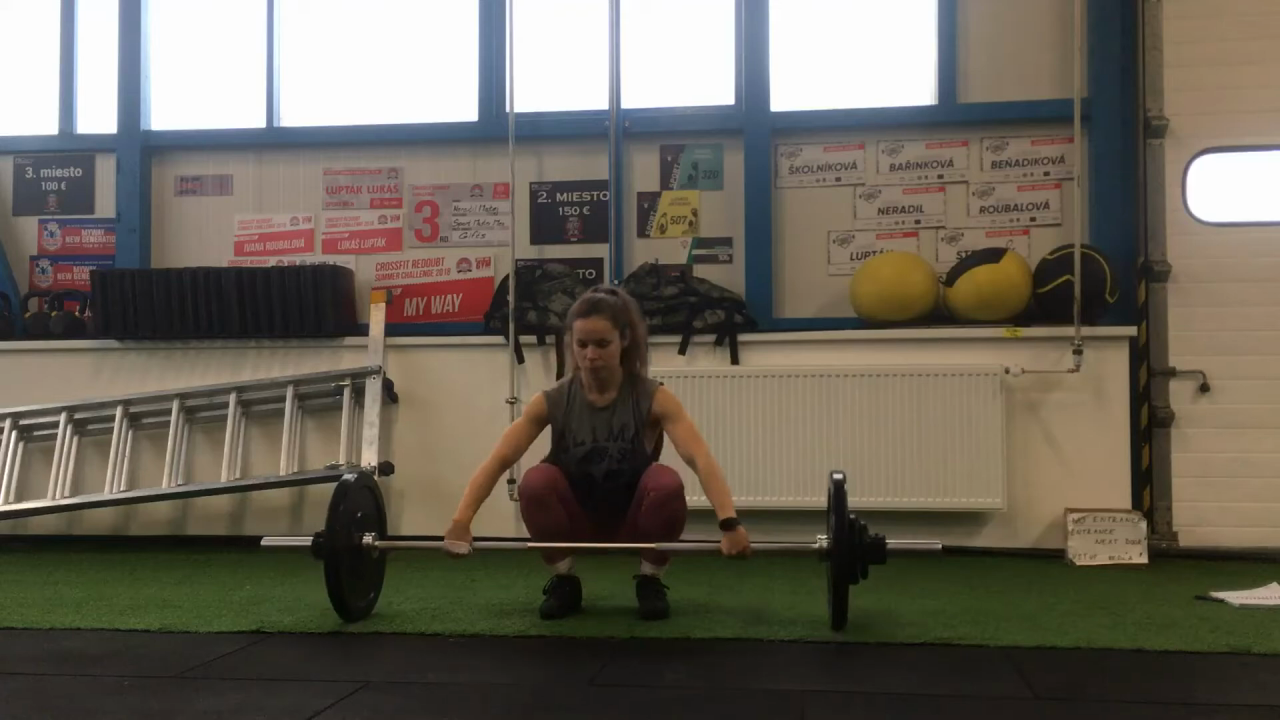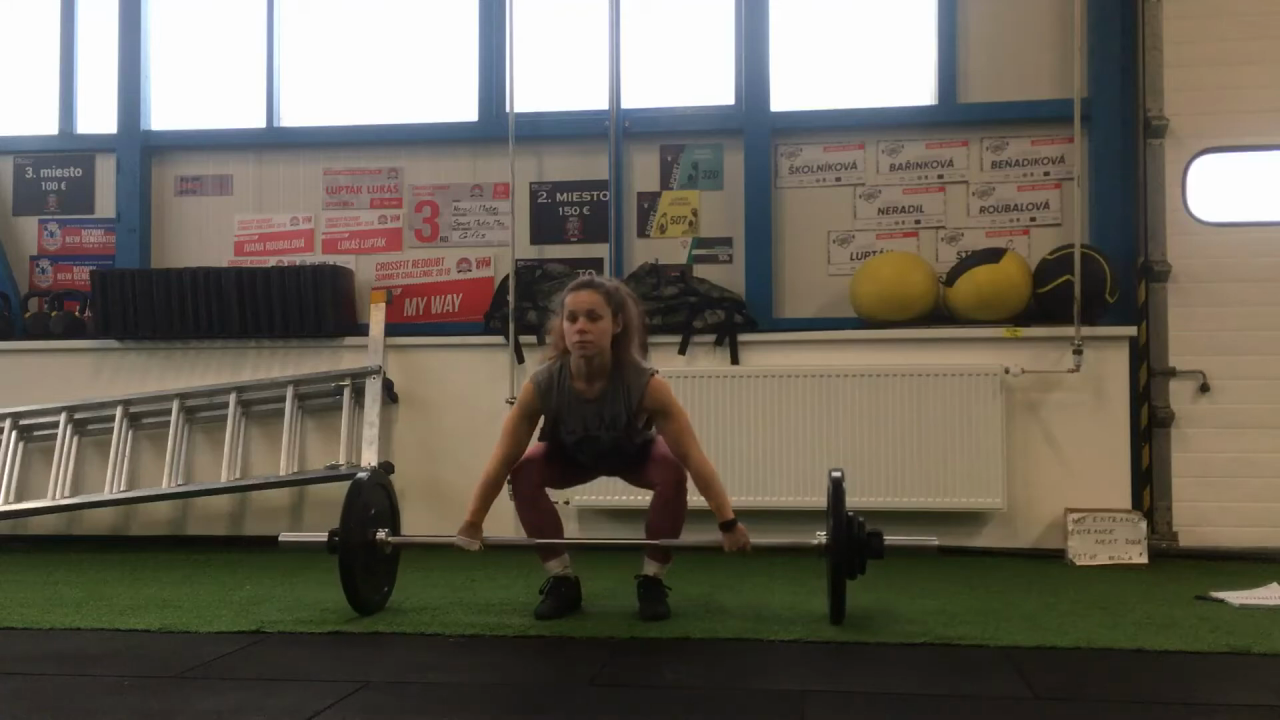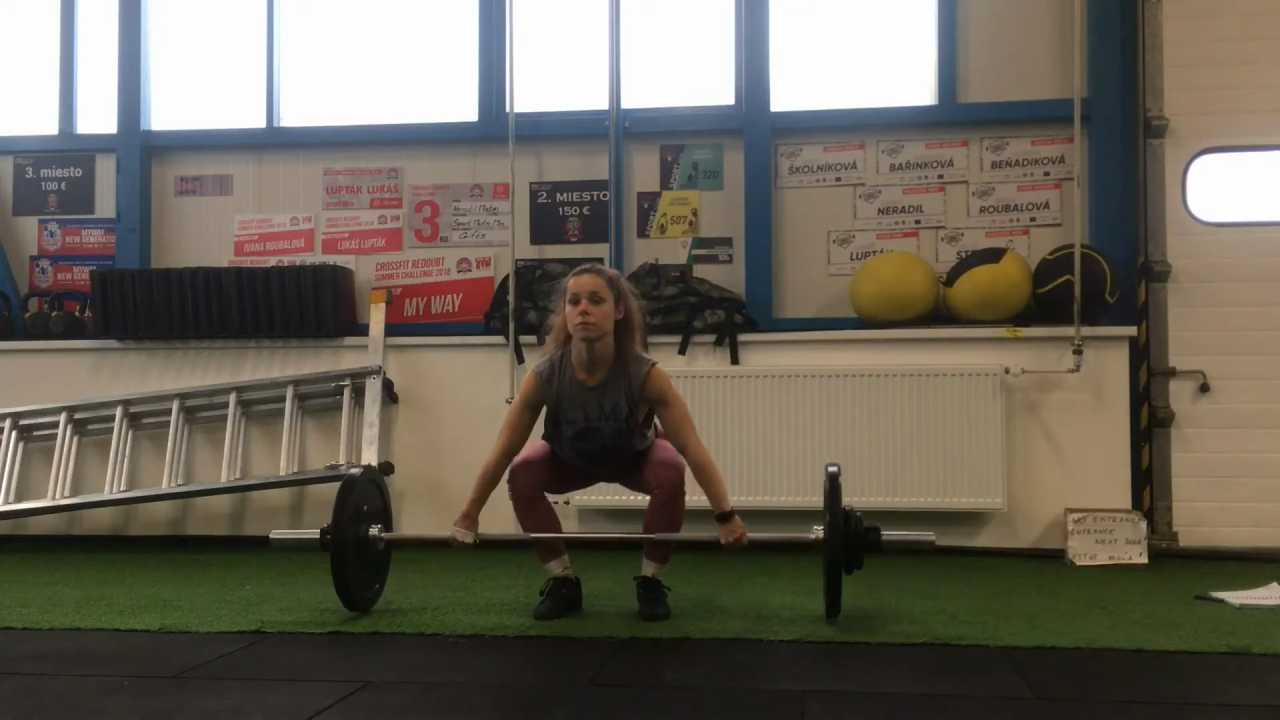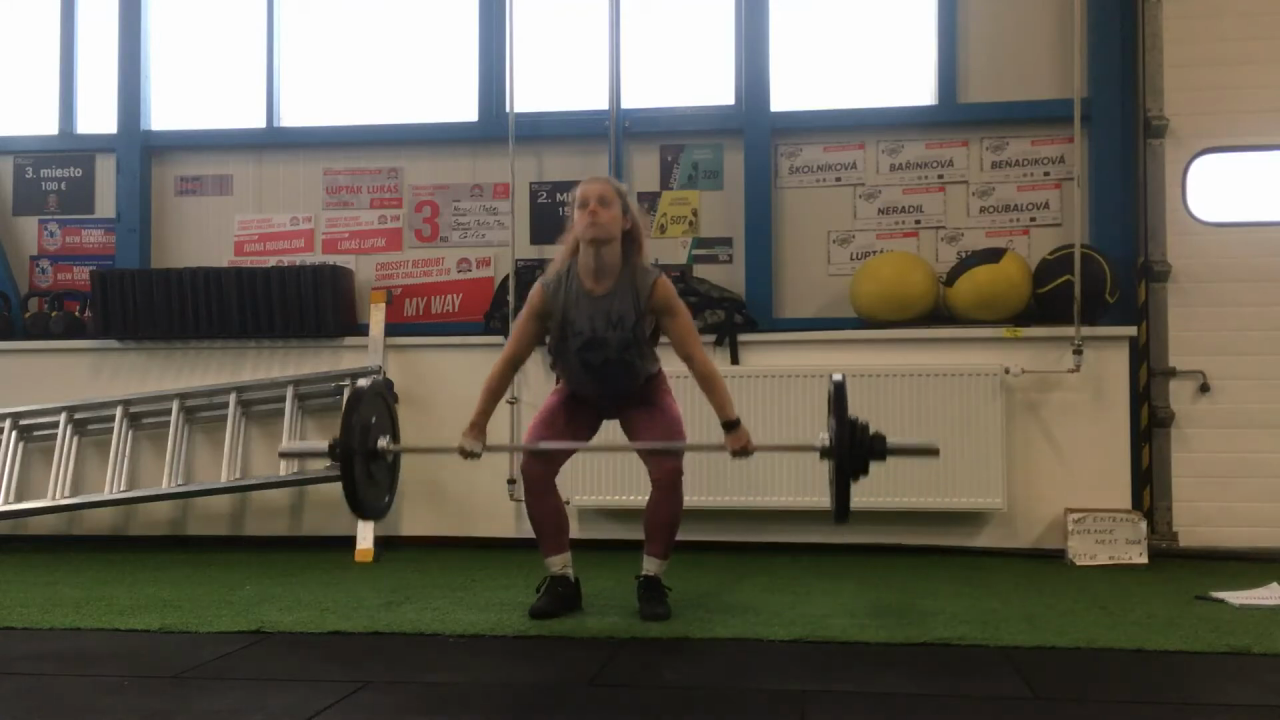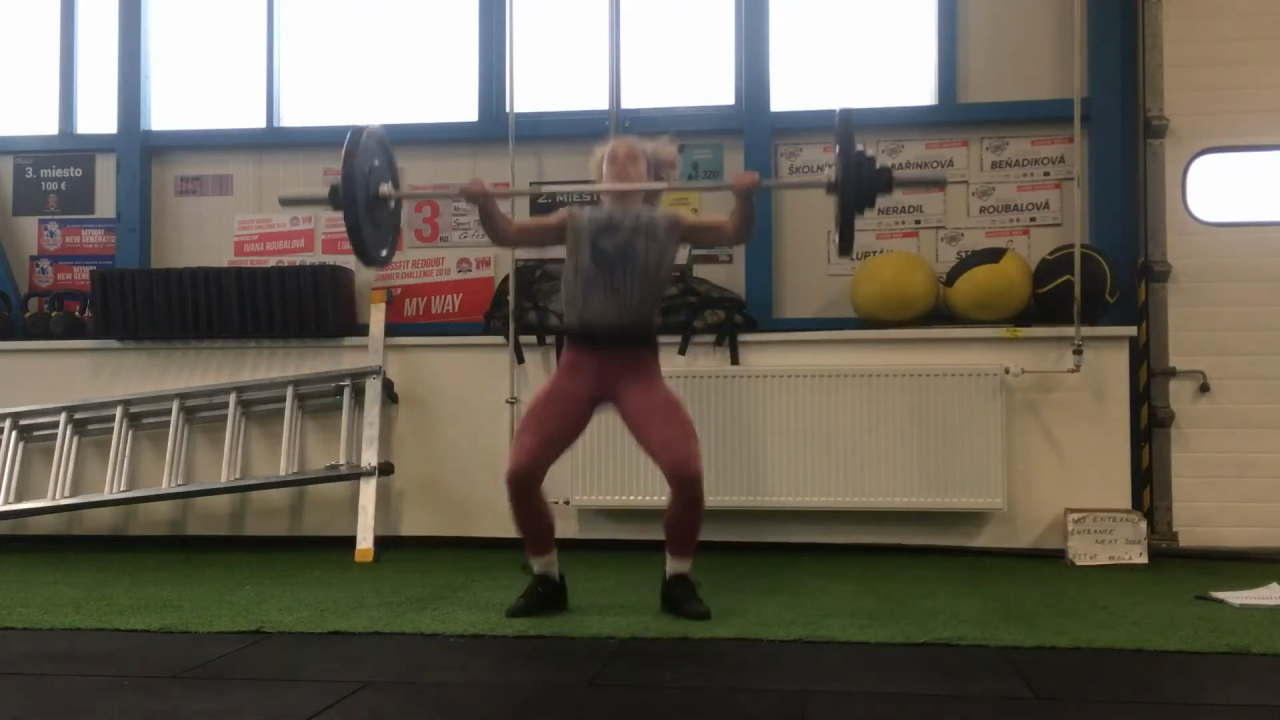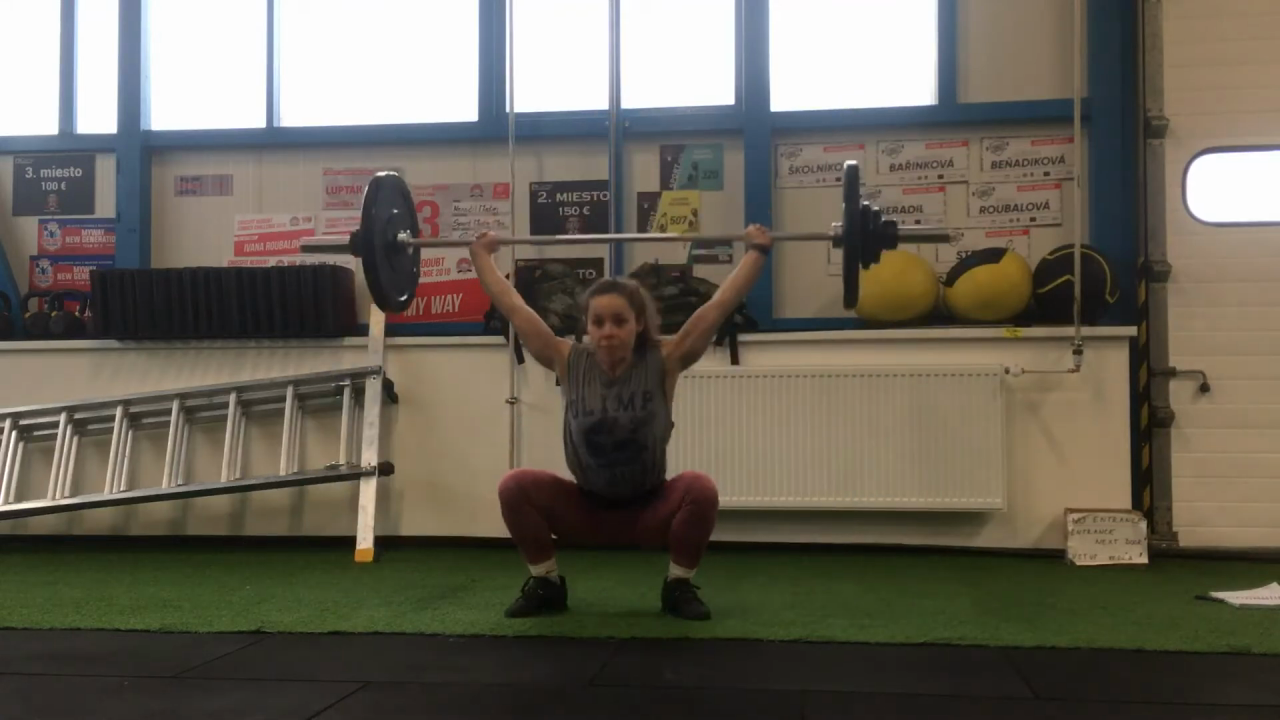
dt=0.5s
person 1, frame 1
left shoulder: (653, 397)
right shoulder: (551, 401)
left elbow: (699, 458)
right elbow: (500, 460)
left wrist: (729, 523)
right wrist: (461, 522)
left hip: (632, 516)
right hip: (579, 518)
left knee: (667, 484)
right knee: (535, 482)
left ankle: (650, 581)
right ankle: (564, 581)
person 1, frame 2
left shoulder: (645, 384)
right shoulder: (542, 385)
left elbow: (691, 457)
right elbow: (503, 460)
left wrist: (729, 524)
right wrist: (472, 523)
left hip: (634, 453)
right hip: (571, 456)
left knee: (672, 473)
right knee: (524, 473)
left ankle: (651, 581)
right ankle: (562, 580)
person 1, frame 3
left shoulder: (645, 374)
right shoulder: (544, 376)
left elbow: (691, 447)
right elbow: (504, 449)
left wrist: (726, 517)
right wrist: (469, 515)
left hip: (635, 455)
right hip: (572, 458)
left knee: (670, 474)
right knee: (522, 476)
left ankle: (650, 582)
right ankle: (563, 580)
person 1, frame 4
left shoulder: (651, 285)
right shoulder: (551, 288)
left elbow: (697, 358)
right elbow: (510, 358)
left wrist: (732, 425)
right wrist: (476, 426)
left hip: (641, 391)
right hip: (578, 392)
left knee: (669, 469)
right knee: (534, 464)
left ankle: (651, 580)
right ankle: (560, 579)
person 1, frame 5
left shoulder: (664, 222)
right shoulder: (577, 220)
left elbow: (735, 233)
right elbow: (506, 234)
left wrist: (745, 198)
right wrist: (483, 203)
left hip: (638, 364)
right hip: (579, 360)
left knee: (686, 472)
right knee: (522, 471)
left ankle: (677, 579)
right ankle: (547, 578)
person 1, frame 6
left shoulder: (663, 362)
right shoulder: (568, 362)
left elbow: (718, 306)
right elbow: (514, 308)
left wrist: (757, 251)
right wrist: (481, 255)
left hip: (650, 509)
right hip: (586, 509)
left knee: (700, 489)
right knee: (514, 486)
left ankle: (678, 585)
right ankle: (546, 582)
